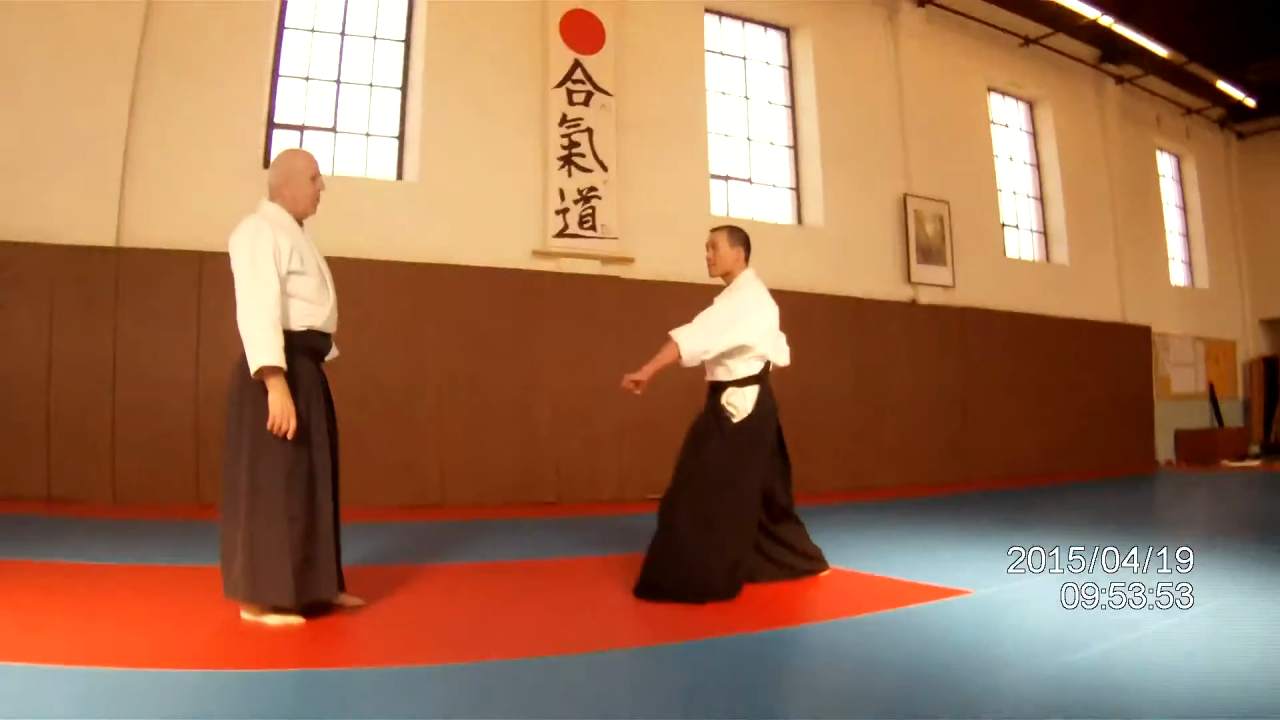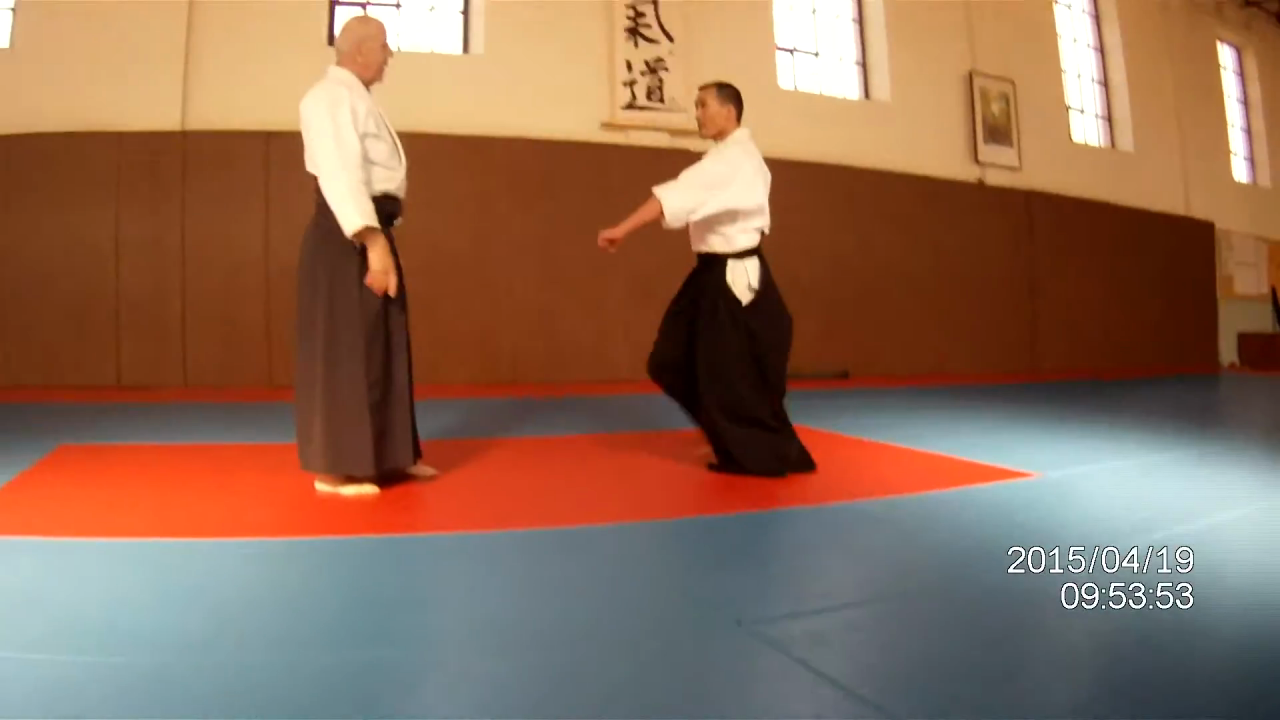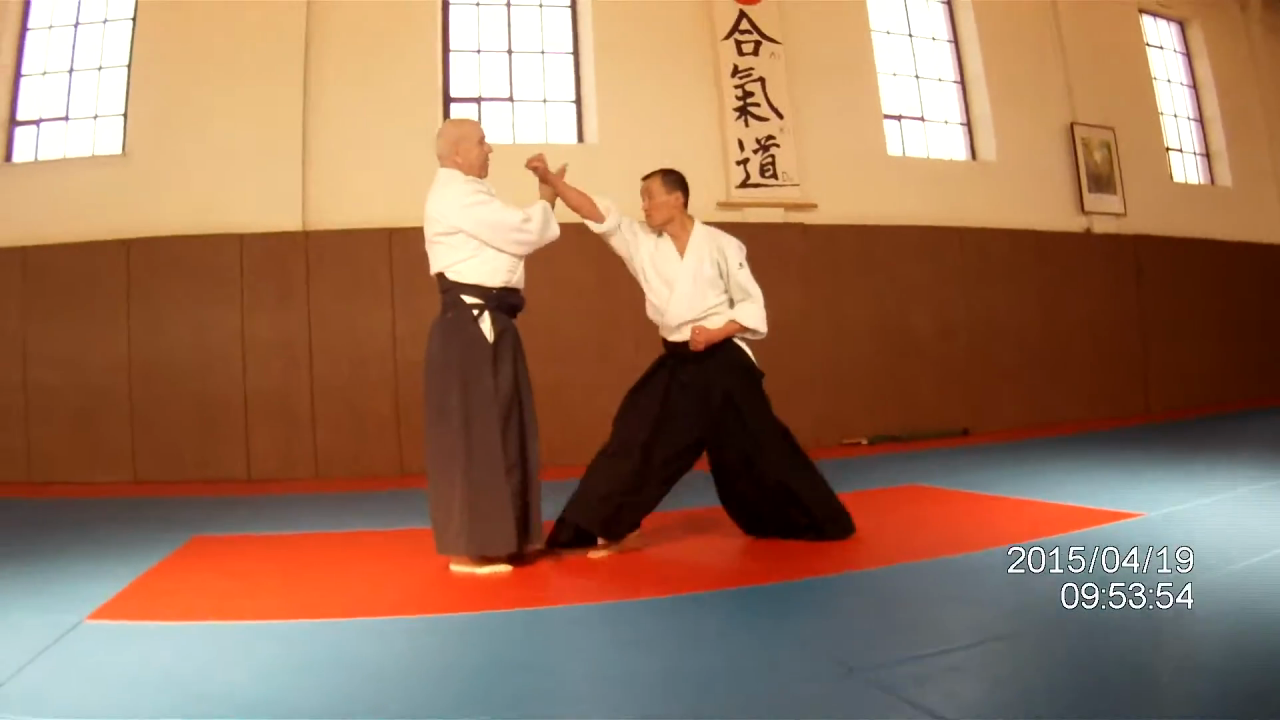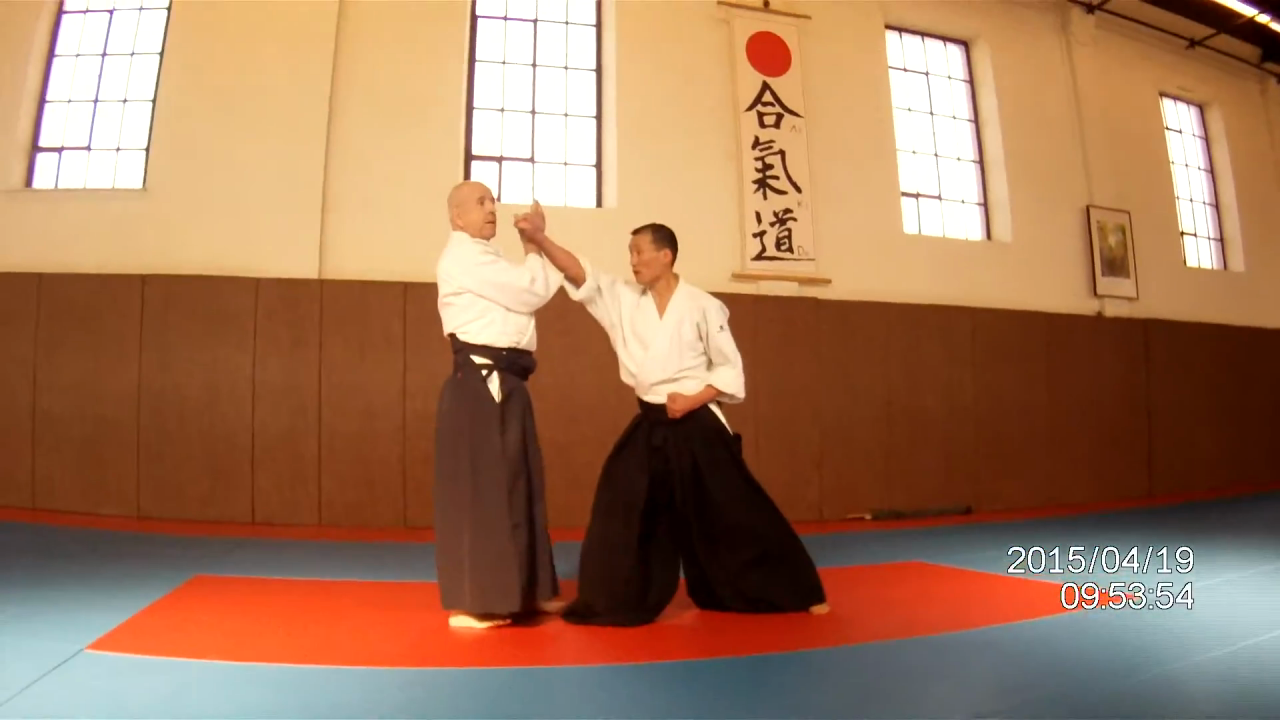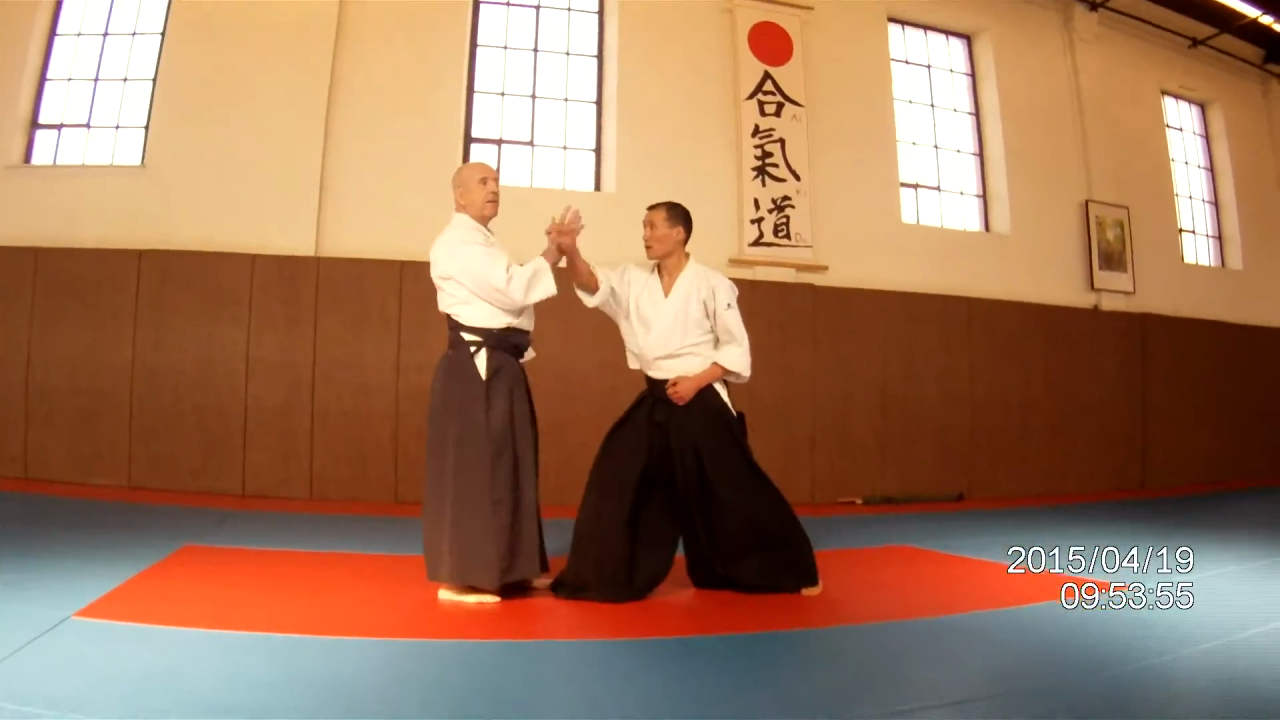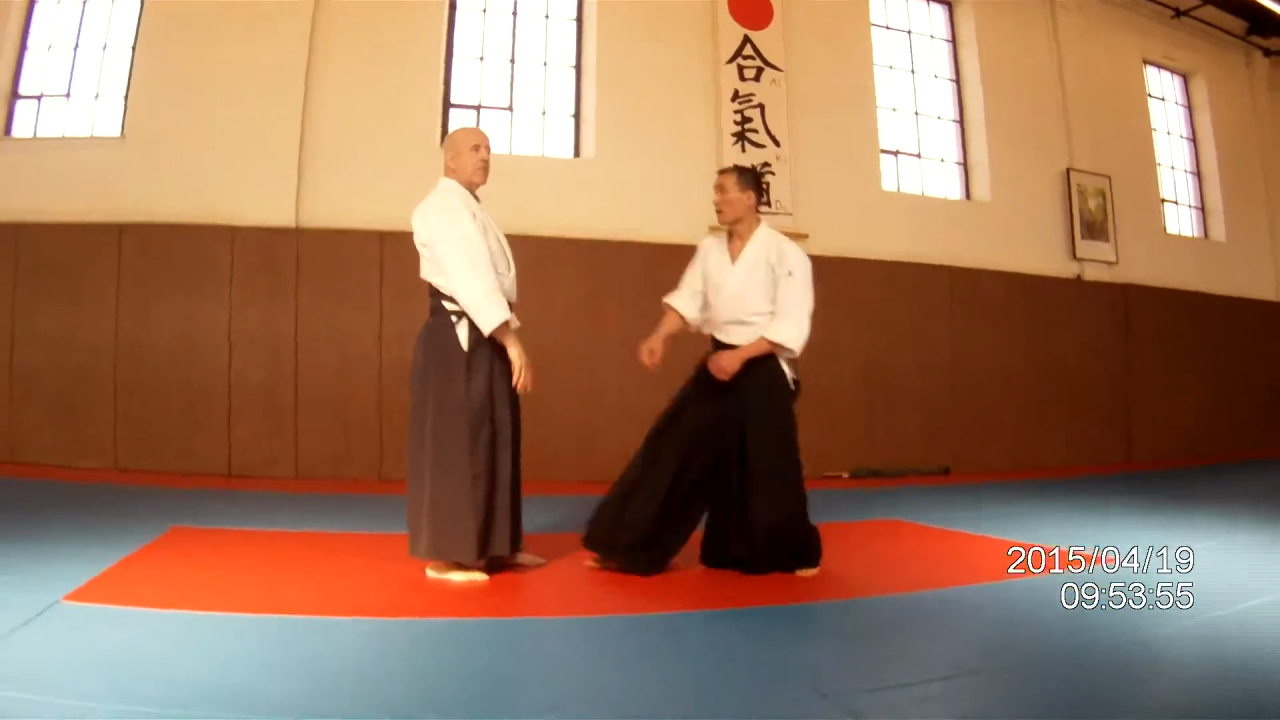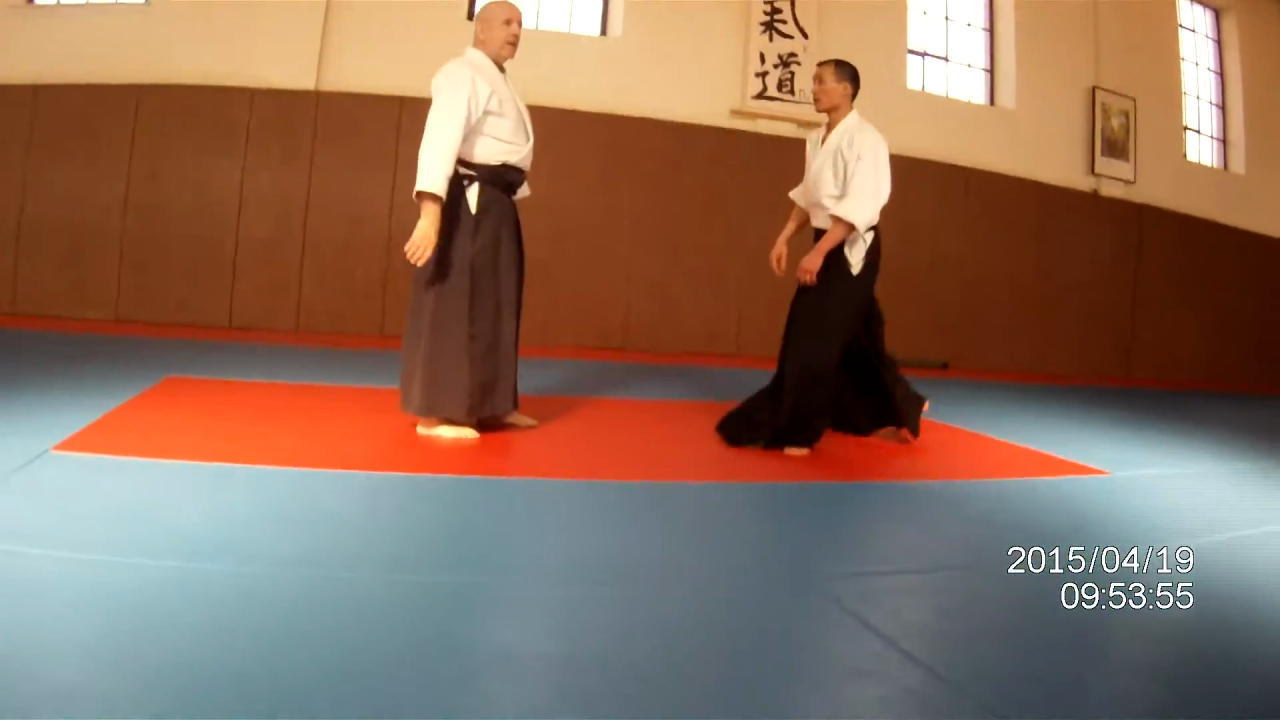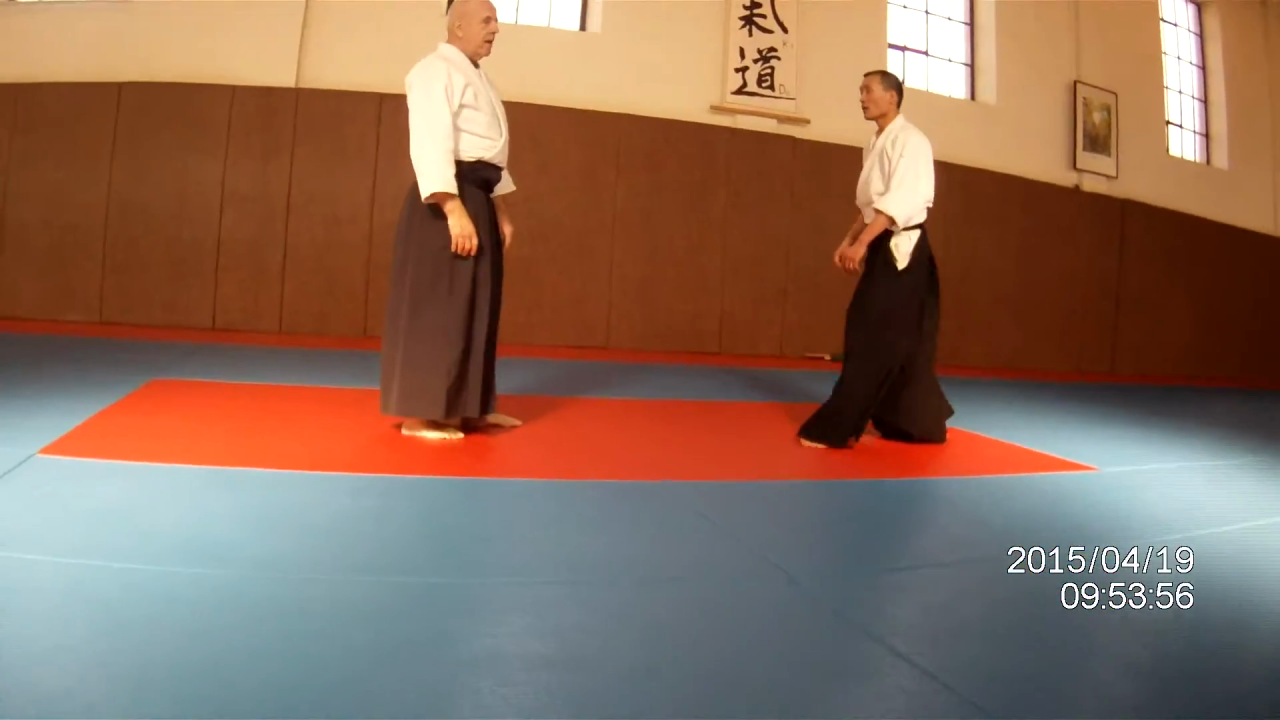
dt=0.4s
person 1, frame 1
left shoulder: (292, 233)
right shoulder: (261, 231)
right elbow: (258, 309)
left wrist: (320, 358)
right wrist: (276, 382)
left hip: (304, 369)
right hip: (276, 370)
left knee: (309, 477)
right knee: (272, 481)
left ankle: (312, 585)
right ankle: (259, 598)
person 1, frame 2
left shoulder: (355, 98)
right shoulder: (330, 97)
right elbow: (340, 173)
left wrist: (382, 239)
right wrist: (374, 241)
left hip: (369, 234)
right hip: (344, 238)
left knee: (379, 347)
right knee: (343, 350)
left ankle: (386, 455)
right ankle: (333, 469)
person 1, frame 3
left shoulder: (465, 194)
right shoulder: (454, 196)
left elbow: (509, 235)
right elbow: (524, 233)
left wrist: (540, 206)
right wrist: (546, 198)
left hip: (486, 325)
right hip: (469, 328)
left knee: (501, 430)
right knee: (473, 434)
left ankle: (507, 537)
right ankle: (468, 549)
person 1, frame 4
left shoulder: (480, 257)
right shoulder: (463, 257)
left elbow: (520, 296)
right elbow: (531, 291)
right wrist: (533, 247)
left hip: (499, 386)
right hip: (480, 388)
left knee: (509, 489)
right knee: (481, 491)
left ankle: (516, 594)
right ankle: (468, 605)
person 1, frame 5
left shoulder: (482, 241)
right shoulder: (458, 241)
right elbow: (512, 288)
right wrist: (554, 251)
left hip: (499, 368)
right hip: (474, 369)
left knee: (505, 469)
right knee: (472, 471)
left ankle: (502, 571)
right ankle: (457, 579)
person 1, frame 6
left shoulder: (468, 207)
right shoulder: (444, 207)
right elbow: (471, 277)
left wrist: (505, 341)
right wrist: (513, 341)
left hip: (483, 339)
right hip: (458, 340)
left knee: (490, 444)
right knee: (454, 445)
left ankle: (491, 546)
right ankle: (442, 557)
person 1, frame 7
left shoulder: (497, 81)
right shoulder: (463, 75)
right elbow: (440, 143)
right wrist: (429, 215)
left hip: (496, 205)
right hip: (467, 202)
left knee: (492, 306)
right knee: (457, 305)
left ankle: (485, 406)
right ankle: (435, 414)
person 1, frame 8
left shoulder: (476, 77)
right shoulder: (436, 70)
right elbow: (430, 144)
left wrist: (500, 209)
right wrist: (454, 209)
left hip: (475, 201)
right hip: (448, 202)
left knee: (473, 306)
right knee: (436, 307)
left ankle: (468, 408)
right ankle: (420, 415)
person 2, frame 1
left shoulder: (745, 297)
right shoulder: (754, 296)
left elbow: (698, 336)
right elbow: (779, 352)
left wrist: (647, 370)
left hip: (738, 404)
right hip: (747, 403)
left knee: (700, 490)
right knee: (760, 490)
left ankle: (693, 579)
right ankle: (798, 560)
person 2, frame 2
left shoulder: (737, 156)
right shoulder: (729, 155)
left elbow: (684, 194)
left wrist: (622, 228)
left hip: (733, 279)
right hip: (715, 274)
left knee: (731, 377)
right knee: (677, 362)
left ankle: (769, 454)
person 2, frame 3
left shoulder: (721, 245)
right shoulder: (642, 241)
left elbow: (752, 306)
right elbow: (600, 215)
left wrist: (715, 334)
right wrist: (553, 182)
left hip: (723, 362)
right hip: (677, 365)
left knee: (761, 448)
right knee: (636, 442)
left ankle: (819, 523)
right ankle: (603, 532)
person 2, frame 4
left shoulder: (703, 306)
right shoulder: (623, 299)
left elbow: (730, 370)
right elbow: (581, 275)
left wrist: (693, 400)
right wrist: (539, 239)
left hip: (697, 425)
right hip: (650, 426)
left knee: (736, 513)
right knee: (621, 511)
left ankle: (797, 591)
right ankle: (615, 601)
person 2, frame 5
left shoulder: (709, 284)
right shoulder: (633, 279)
left elbow: (736, 349)
right elbow: (592, 285)
left wrist: (697, 381)
right wrist: (571, 253)
left hip: (701, 401)
right hip: (654, 402)
left knee: (735, 491)
right knee: (616, 482)
left ankle: (794, 571)
right ankle: (603, 577)
person 2, frame 6
left shoulder: (784, 254)
right shoulder: (710, 249)
left elbow: (791, 325)
right elbow: (688, 300)
left wrist: (741, 356)
right wrist: (659, 337)
left hip: (764, 370)
right hip: (720, 361)
left knee: (770, 465)
right knee: (675, 448)
left ankle: (794, 551)
right ankle: (626, 545)
person 2, frame 7
left shoulder: (864, 139)
right shoulder: (820, 139)
left elbow: (860, 205)
left wrist: (817, 251)
right wrist: (784, 237)
left hip: (852, 250)
right hip: (834, 249)
left knee: (815, 339)
right knee: (854, 342)
left ankle: (795, 431)
right ankle: (899, 412)
person 2, frame 8
left shoulder: (908, 139)
right shoulder: (879, 143)
left elbow: (901, 201)
left wrist: (862, 243)
right wrist: (849, 239)
left hip: (902, 248)
right hip: (887, 247)
left knee: (872, 336)
right knee: (904, 341)
left ankle: (838, 428)
right ankle: (919, 423)
